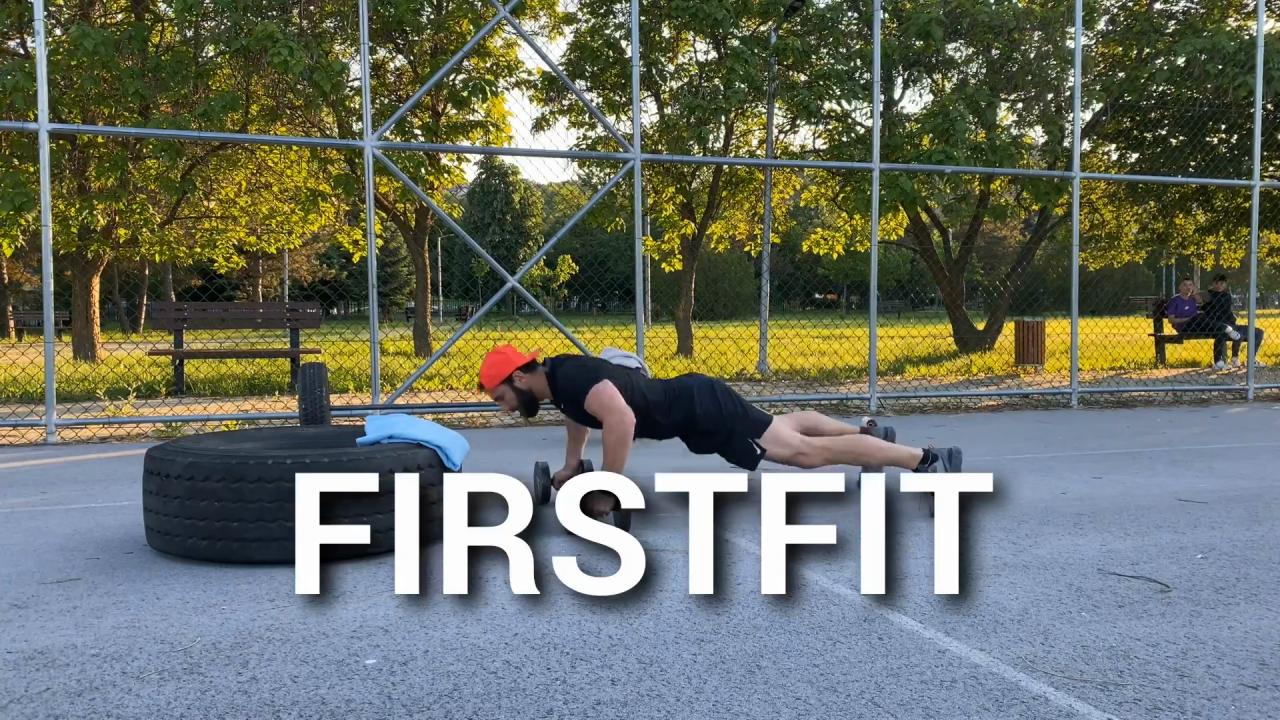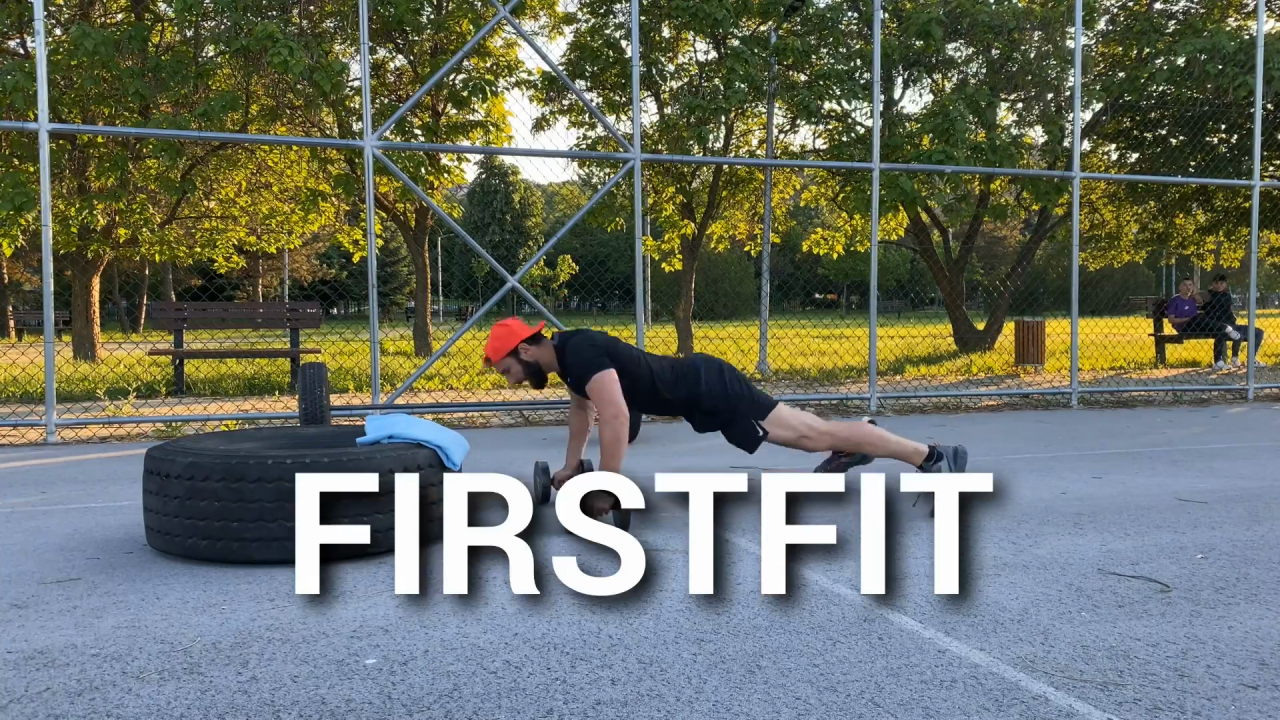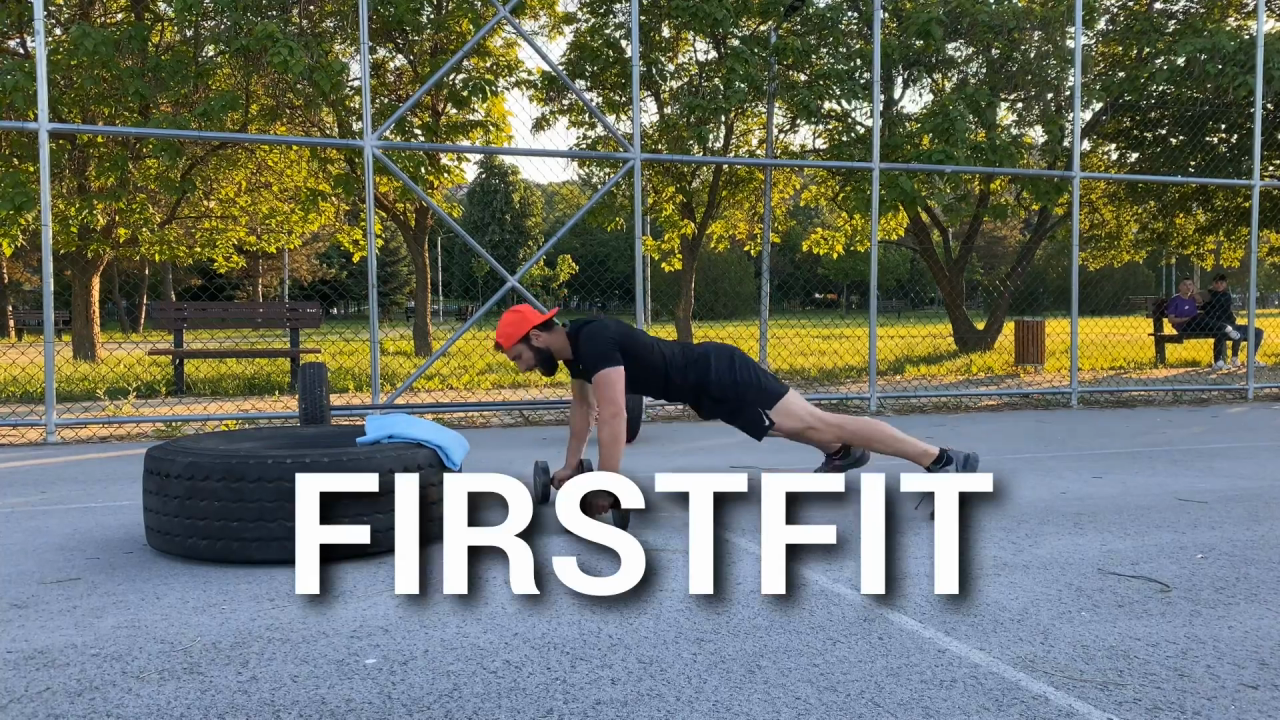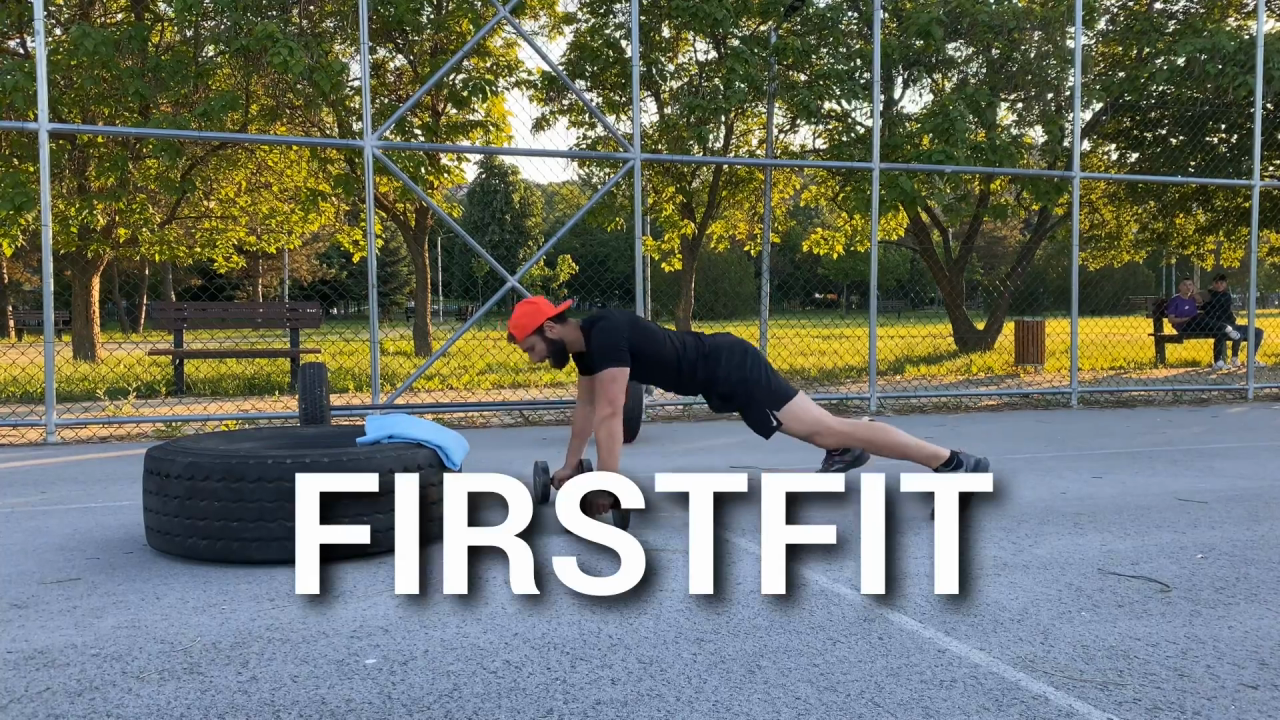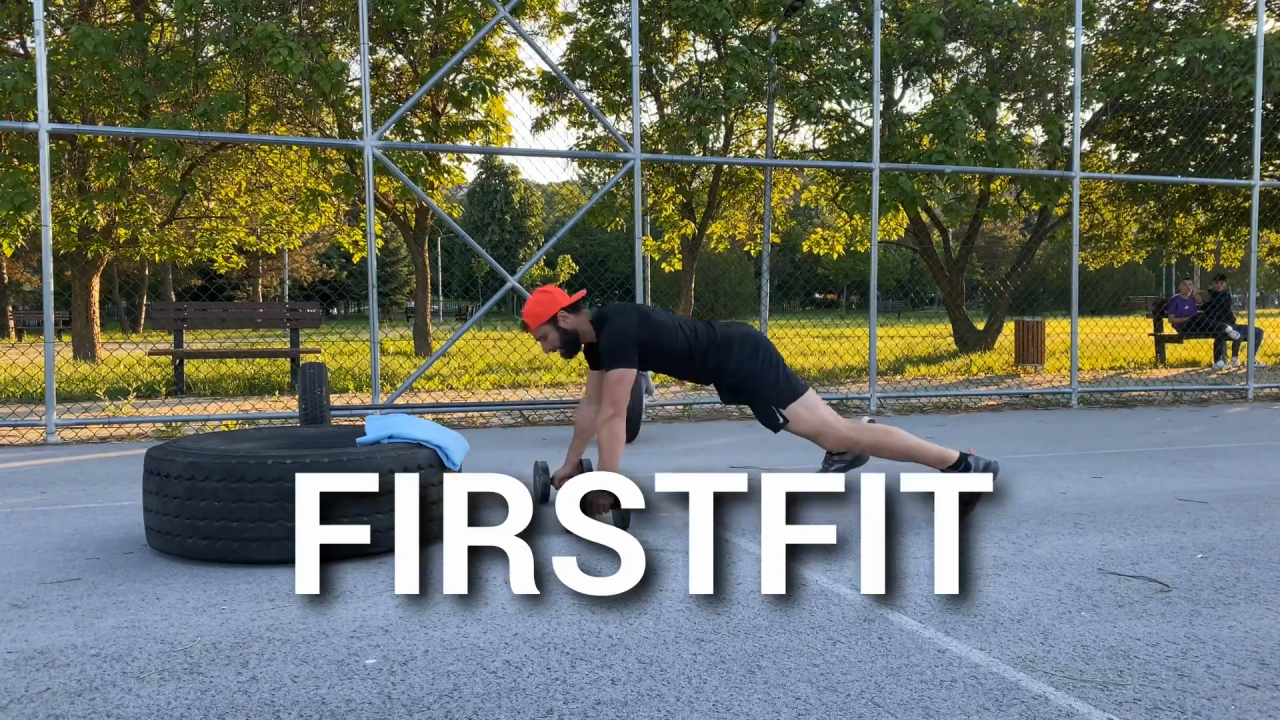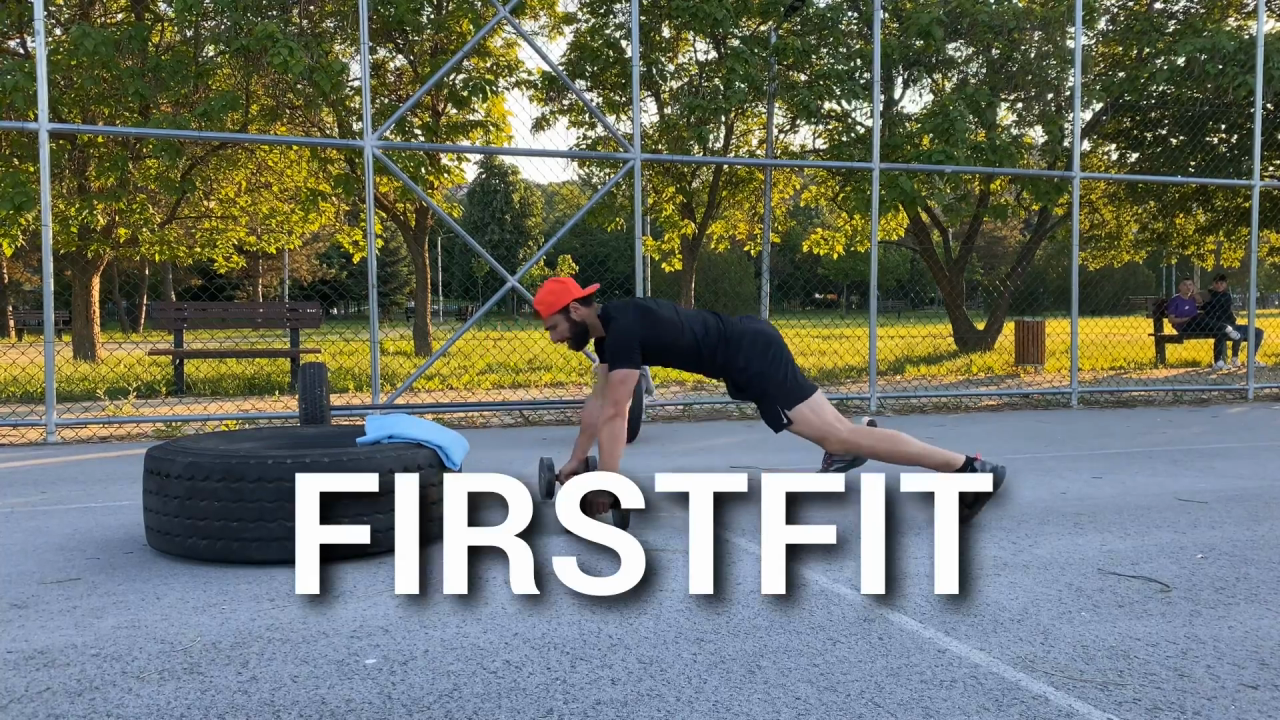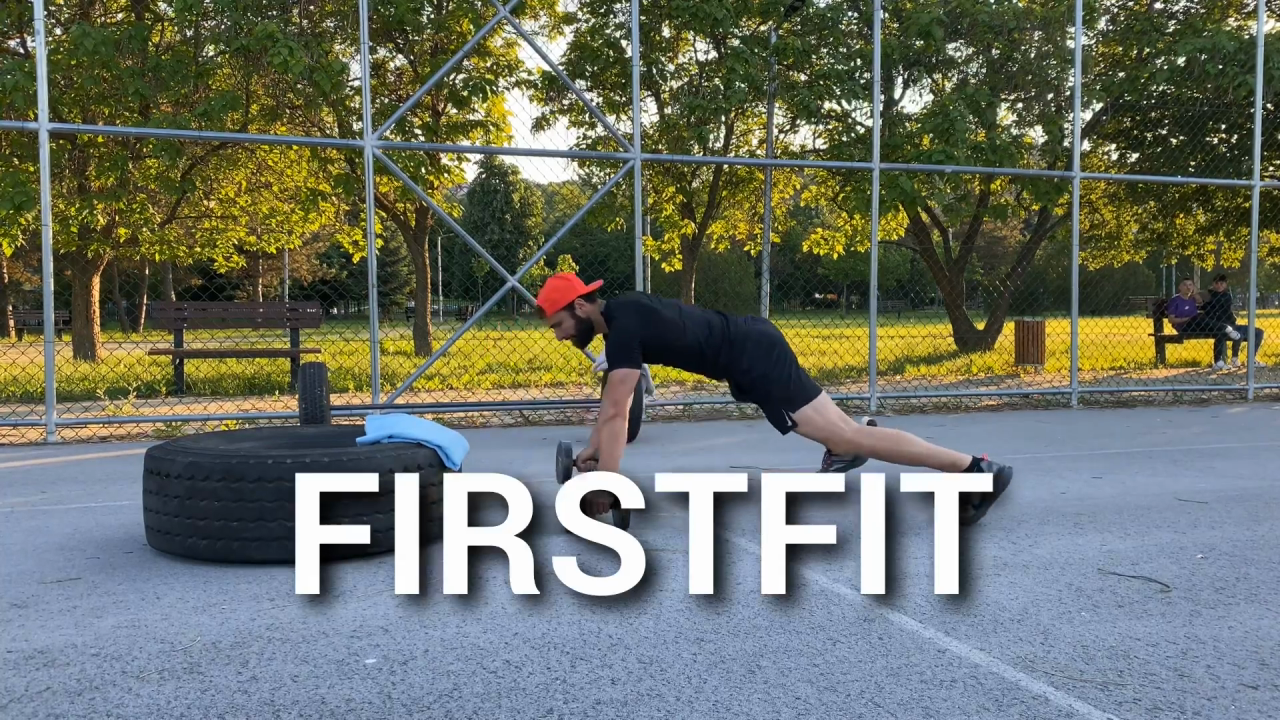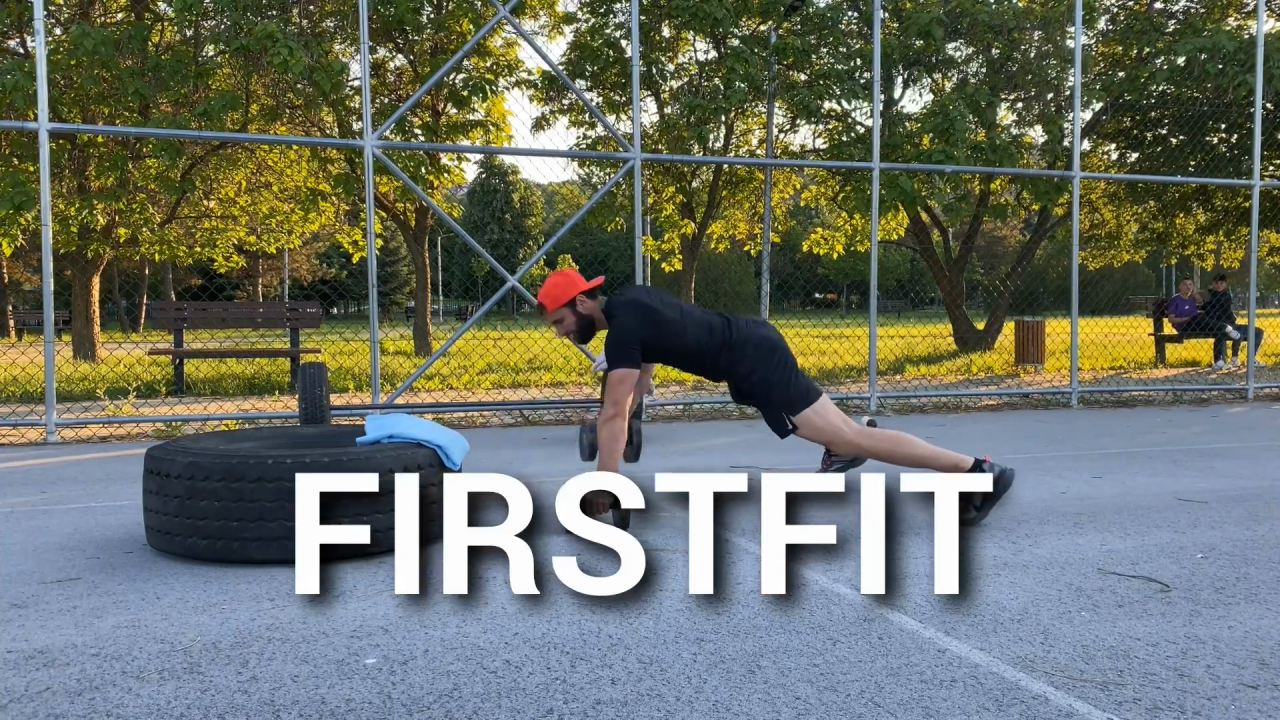
dt=0.1s
person 1, frame 1
left shoulder: (570, 375)
right shoulder: (557, 376)
left elbow: (624, 422)
right elbow: (577, 416)
left wrist: (609, 490)
right wrist: (570, 466)
left hip: (703, 409)
right hip: (693, 402)
left knee: (808, 453)
right knee: (791, 424)
left ankle: (930, 459)
right ankle: (871, 433)
person 1, frame 2
left shoulder: (578, 352)
right shoulder: (566, 353)
left elbow: (616, 416)
right elbow: (580, 406)
left wrist: (607, 490)
right wrist: (571, 465)
left hip: (706, 389)
right hip: (696, 379)
left knee: (810, 433)
right knee: (790, 418)
left ankle: (933, 457)
right ankle: (857, 445)
person 1, frame 3
left shoulder: (594, 338)
right shoulder: (576, 347)
left elbow: (613, 415)
right elbow: (583, 406)
left wrist: (610, 489)
right wrist: (570, 465)
left hip: (719, 373)
right hip: (707, 373)
left knee: (817, 425)
left ankle: (945, 460)
right ankle: (844, 450)
person 1, frame 4
left shoulder: (606, 334)
right shoulder: (587, 343)
left elbow: (611, 415)
right elbow: (586, 405)
left wrist: (609, 490)
right wrist: (570, 465)
left hip: (729, 368)
right hip: (717, 362)
left knee: (825, 428)
left ankle: (954, 463)
right ankle: (843, 451)
person 1, frame 5
left shoulder: (617, 332)
right shoulder: (600, 334)
left elbow: (613, 415)
right elbow: (591, 406)
left wrist: (607, 489)
right wrist: (569, 466)
left hip: (742, 358)
right hip: (736, 349)
left knee: (835, 430)
left ankle: (965, 466)
right ankle: (845, 452)
person 1, frame 6
left shoulder: (622, 330)
right shoulder: (611, 326)
left elbow: (615, 414)
right elbow: (598, 400)
left wrist: (607, 490)
right wrist: (575, 462)
left hip: (751, 355)
right hip: (746, 339)
left knee: (839, 433)
left ankle: (970, 469)
right ankle: (843, 452)
person 1, frame 7
left shoulder: (622, 329)
right shoulder: (622, 310)
left elbow: (615, 414)
right elbow: (614, 396)
left wrist: (605, 489)
right wrist: (591, 449)
left hip: (755, 357)
right hip: (752, 338)
left knee: (850, 434)
left ankle: (977, 470)
right ankle: (842, 451)
person 1, frame 8
left shoulder: (622, 328)
right shoulder: (626, 302)
left elbow: (614, 413)
right elbow: (641, 370)
left wrist: (606, 490)
right wrist: (617, 424)
left hip: (755, 360)
right hip: (752, 339)
left knee: (850, 435)
left ankle: (979, 472)
right ankle: (840, 451)
